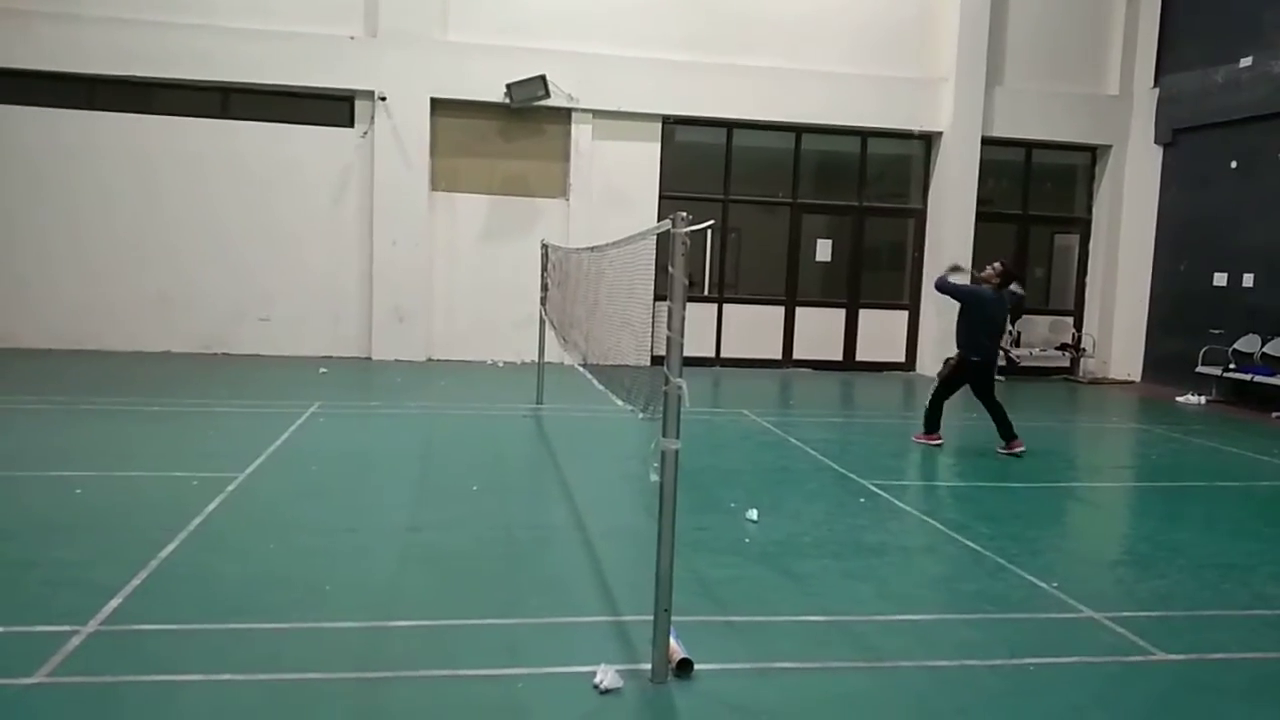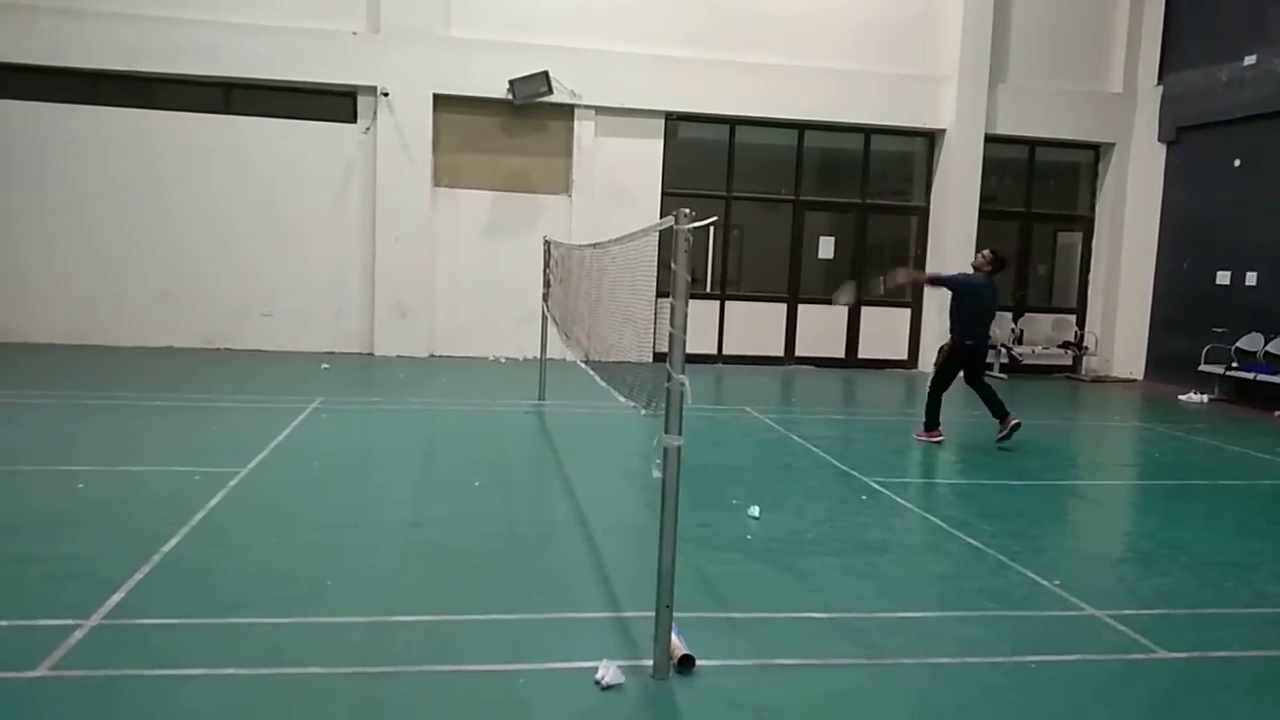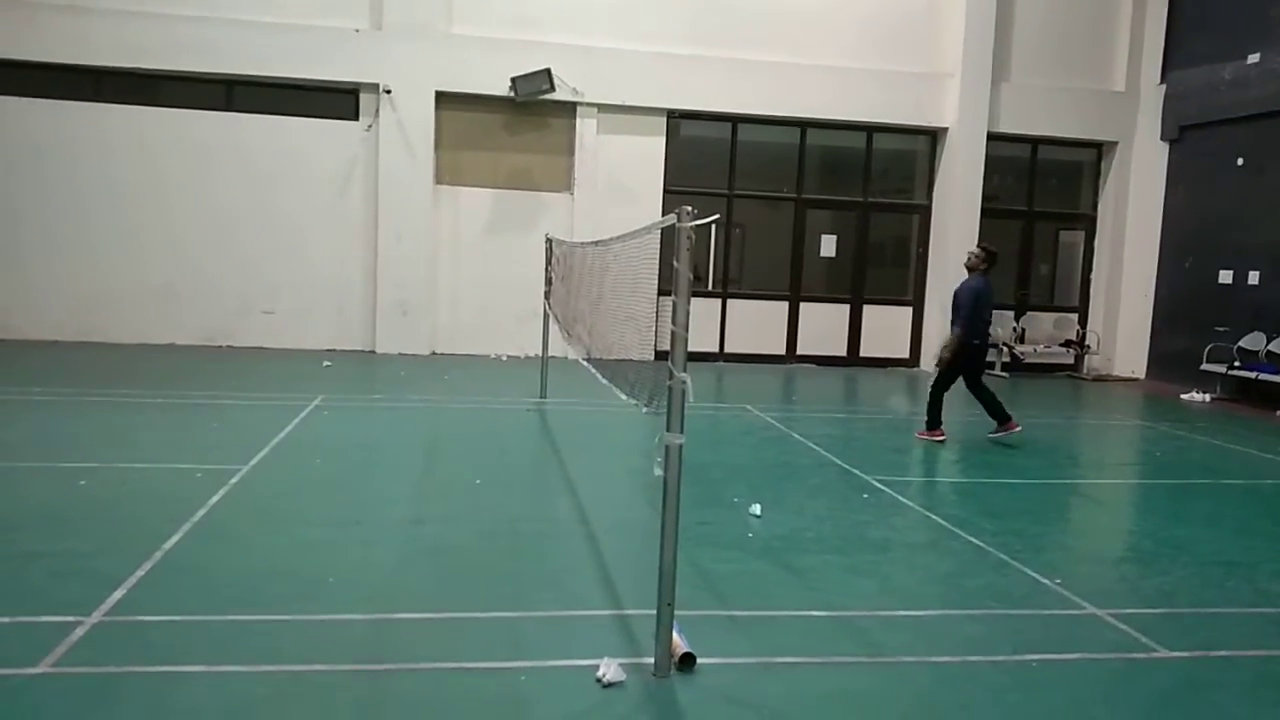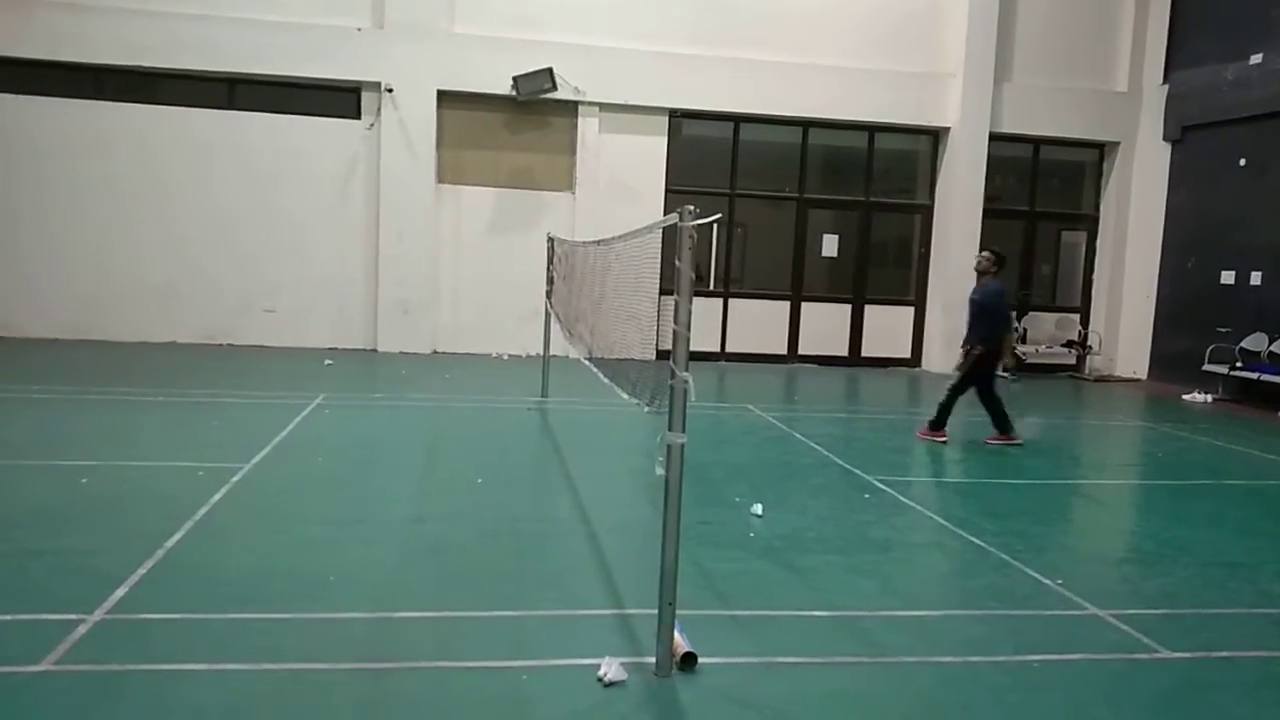
dt=0.2s
person 1, frame 1
left shoulder: (974, 293)
right shoulder: (1003, 301)
left elbow: (940, 285)
left wrist: (950, 271)
left hip: (967, 359)
right hip: (988, 360)
left knee: (939, 394)
right knee: (989, 399)
left ankle: (931, 433)
right ankle: (1012, 441)
person 1, frame 2
left shoulder: (967, 282)
right shoulder: (990, 288)
left elbow: (938, 280)
left wrist: (910, 276)
left hip: (962, 344)
right hip: (979, 344)
left knee: (937, 386)
right knee: (978, 383)
left ankle: (931, 430)
right ankle: (1006, 419)
person 1, frame 3
left shoulder: (970, 287)
right shoulder: (983, 285)
left elbow: (962, 319)
left wrist: (948, 346)
left hip: (966, 344)
right hip: (979, 343)
left knee: (939, 385)
right knee: (975, 384)
left ankle: (933, 429)
right ankle: (1006, 422)
person 1, frame 4
left shoulder: (995, 291)
right shoulder: (982, 287)
left elbow: (1006, 324)
left wrist: (1007, 354)
right wrist: (967, 341)
left hip: (985, 350)
right hip: (981, 348)
left knee: (956, 388)
right knee: (986, 391)
left ankle: (936, 429)
right ankle: (1006, 432)
